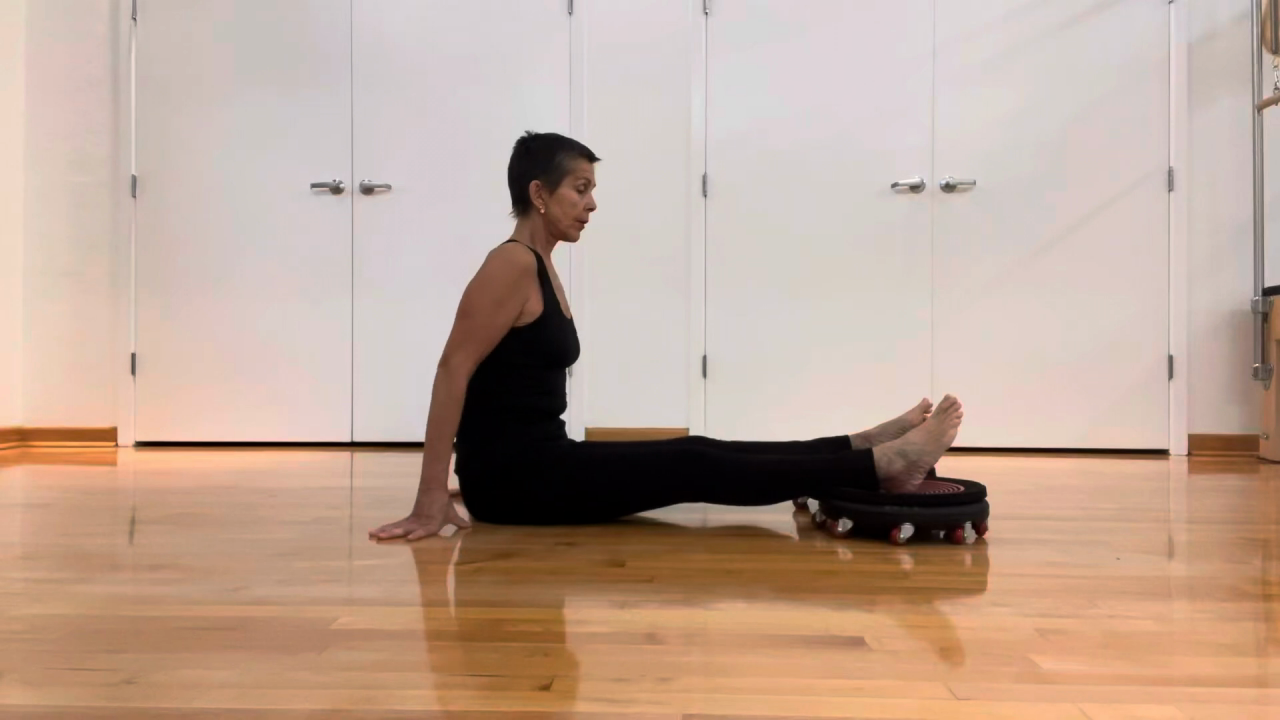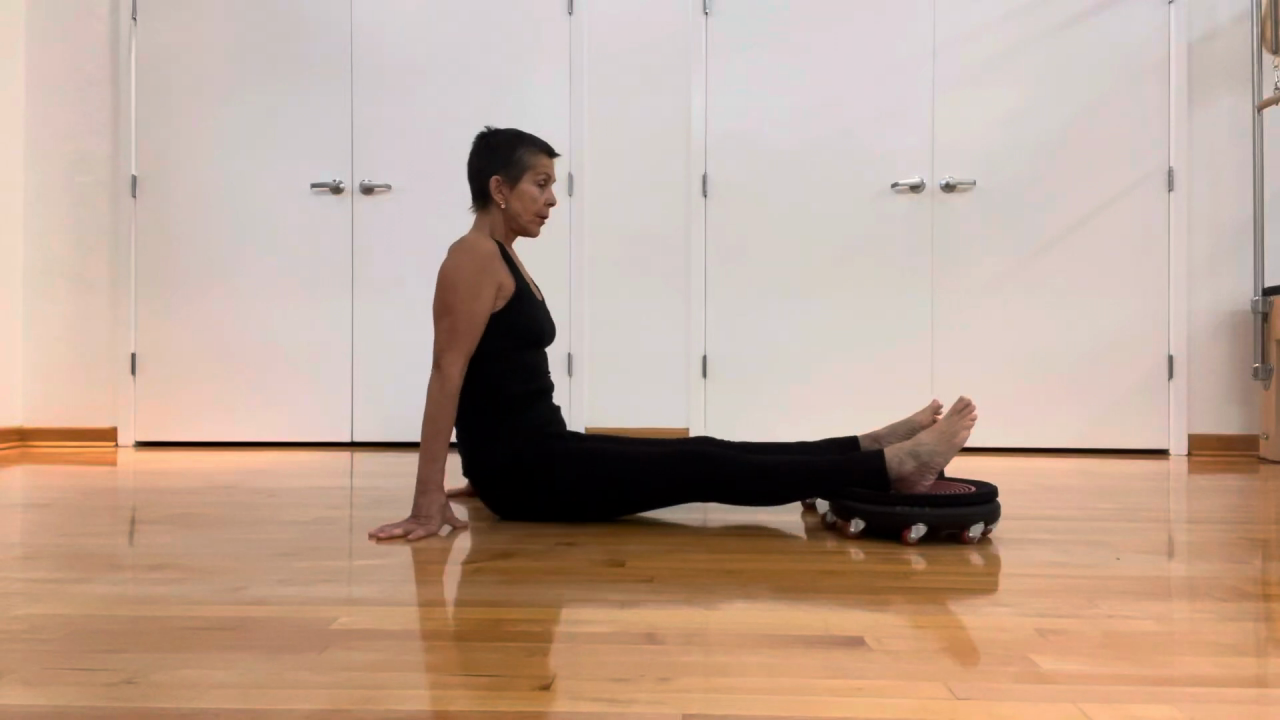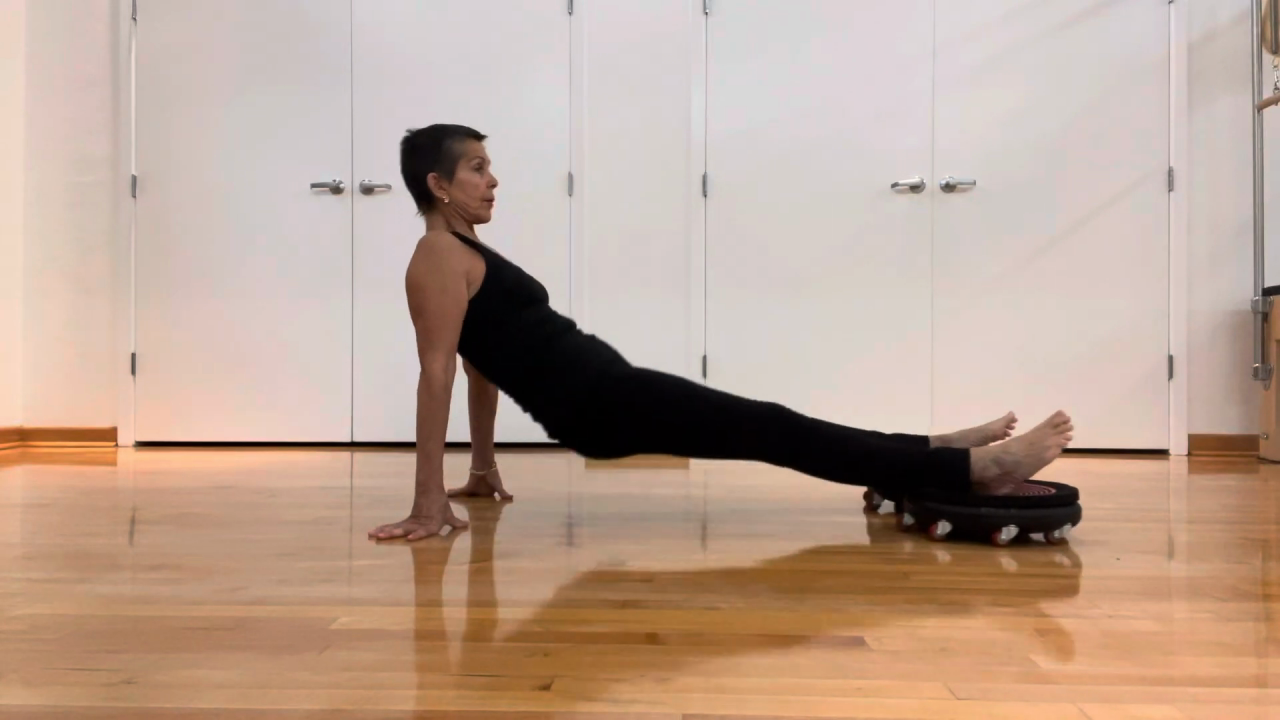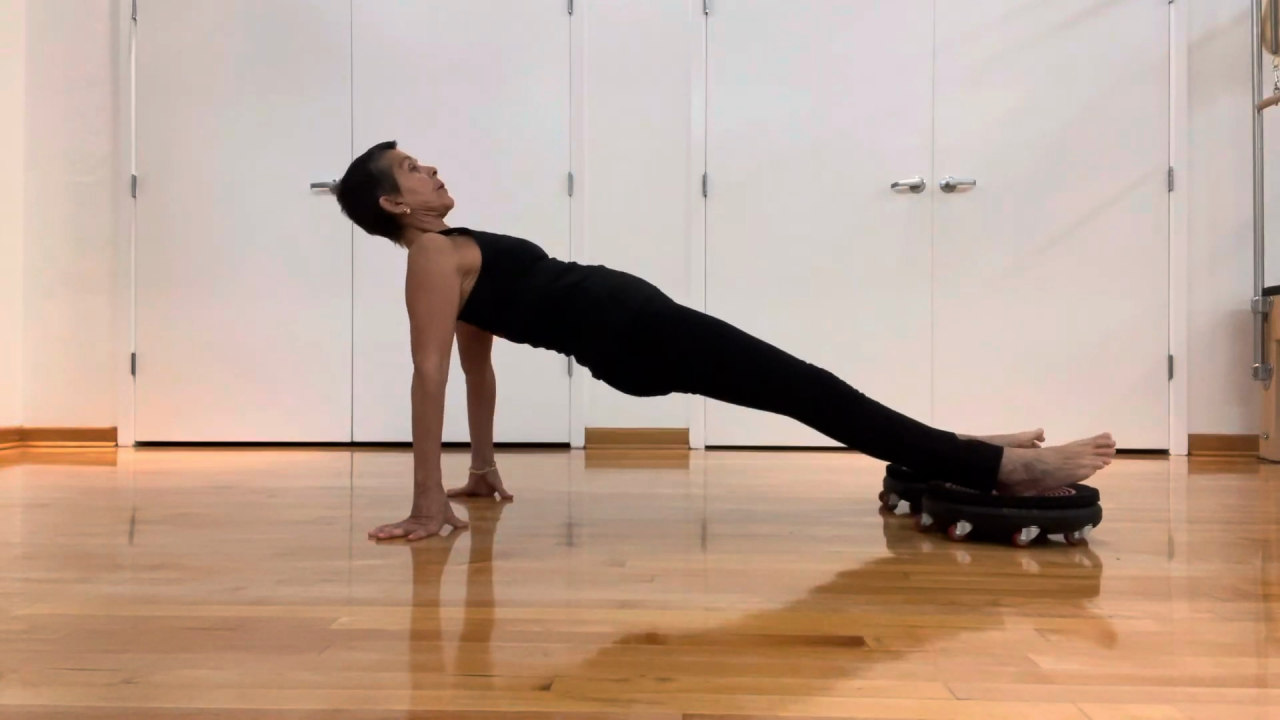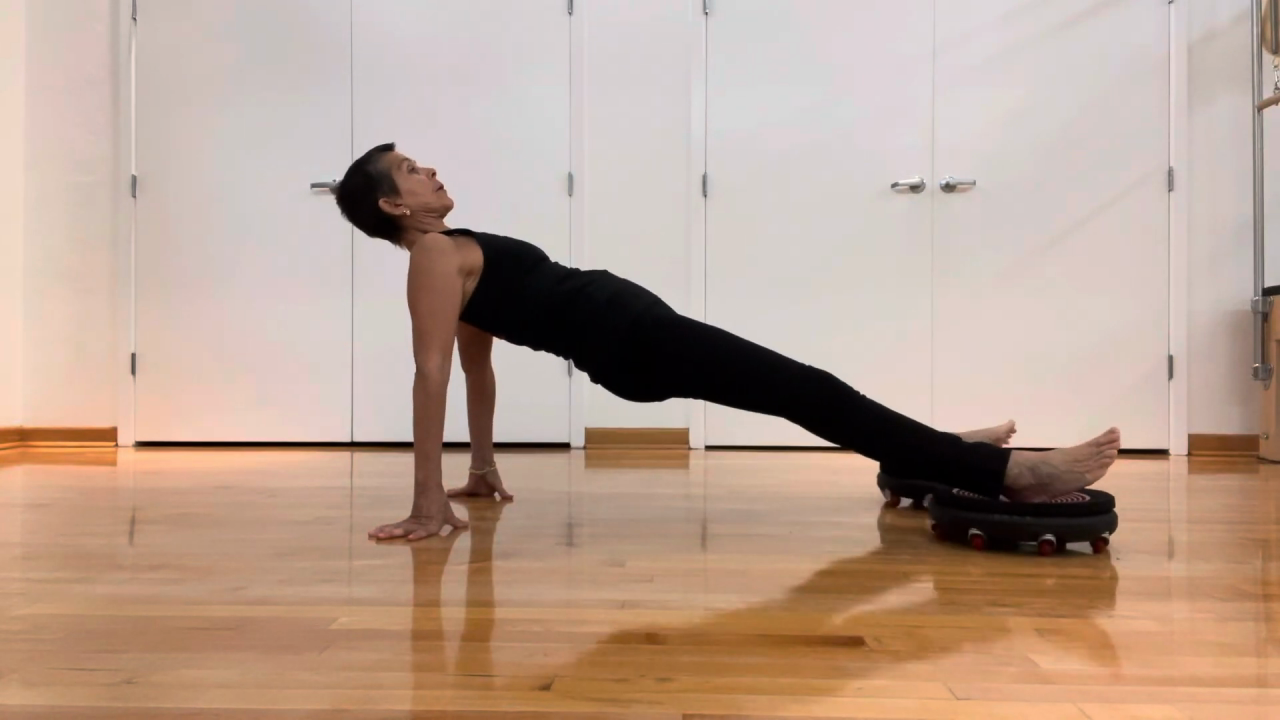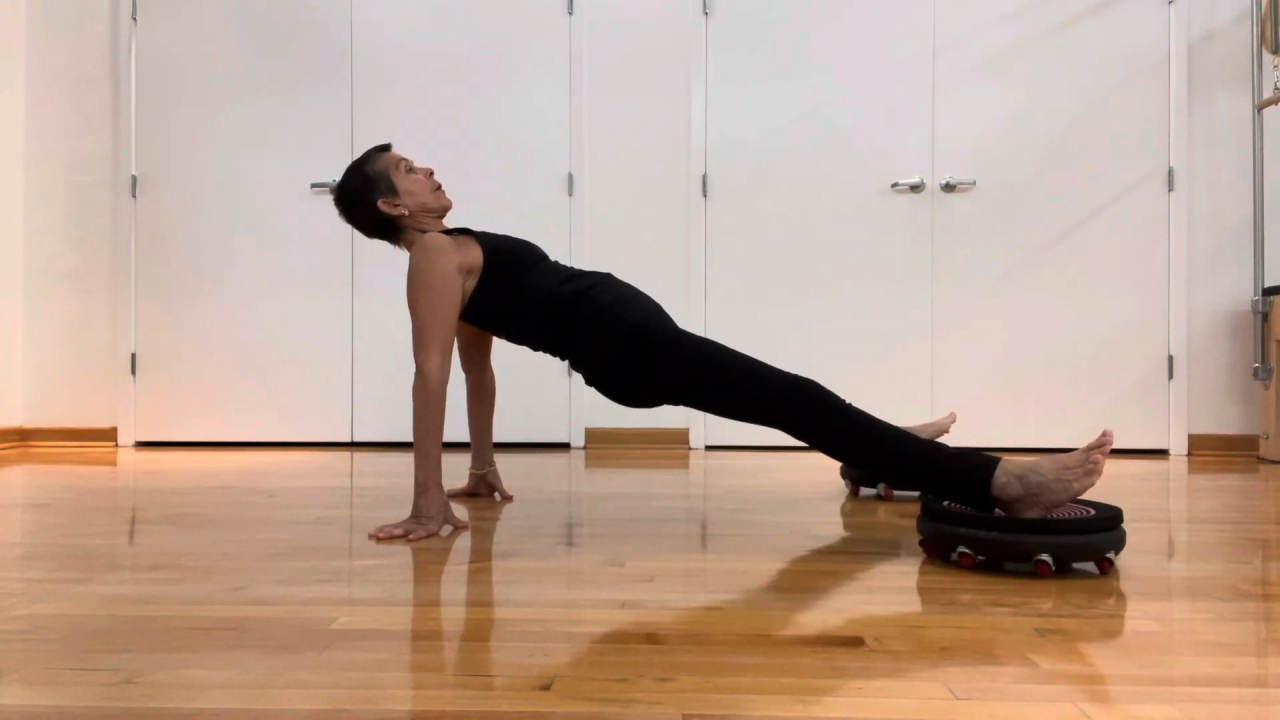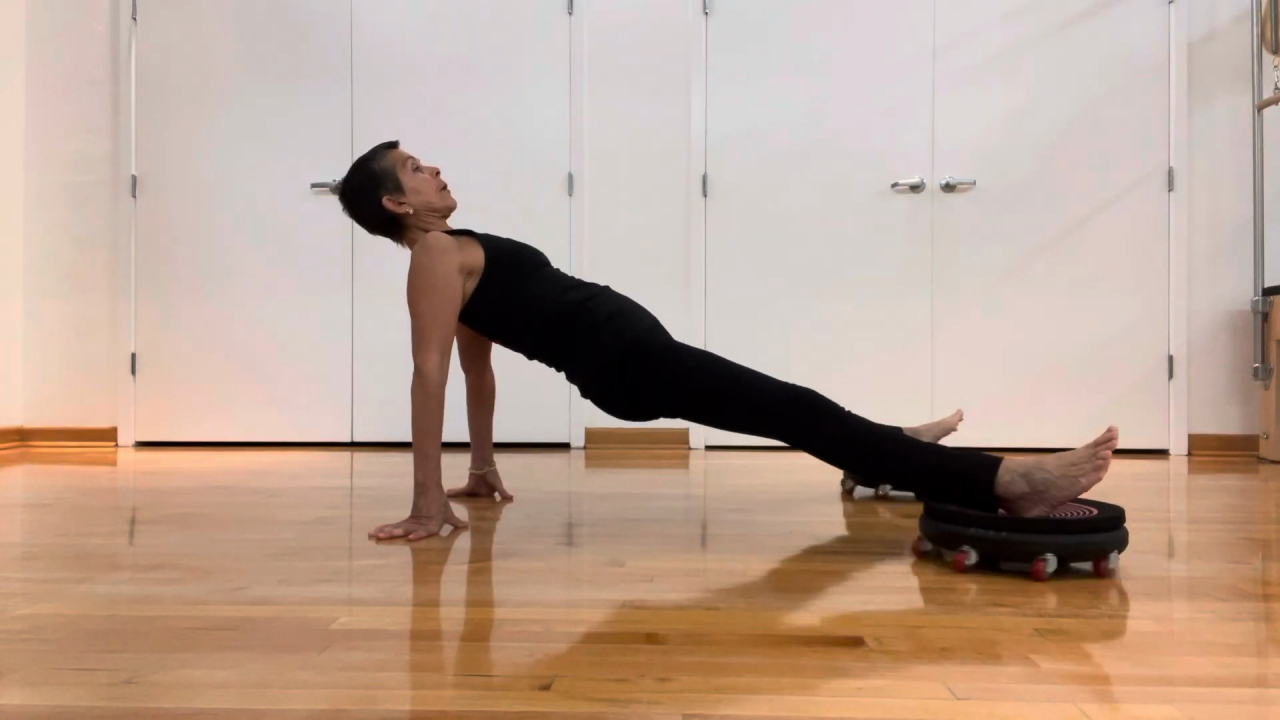
dt=0.5s
person 1, frame 1
left shoulder: (542, 267)
right shoulder: (512, 264)
right elbow: (453, 371)
right wrist: (432, 497)
left hip: (538, 460)
right hip: (507, 477)
left knee: (694, 455)
right knee: (690, 468)
left ankle: (862, 448)
right ankle: (881, 465)
person 1, frame 2
left shoulder: (504, 260)
right shoulder: (475, 256)
right elbow: (447, 373)
left wrist: (481, 474)
right wrist: (429, 500)
left hip: (541, 453)
right hip: (520, 468)
left knee: (702, 457)
right knee: (702, 470)
left ankle: (873, 448)
right ankle: (893, 465)
person 1, frame 3
left shoulder: (470, 251)
right shoulder: (439, 255)
left elbow: (482, 364)
right elbow: (436, 372)
left wrist: (484, 467)
right wrist: (429, 501)
left hip: (601, 389)
right hip: (590, 402)
left knee: (767, 428)
right knee: (768, 432)
left ankle: (939, 453)
right ankle: (974, 470)
person 1, frame 4
left shoulder: (458, 254)
right shoulder: (431, 255)
left elbow: (477, 363)
right elbow: (431, 372)
right wrist: (427, 502)
left hip: (637, 319)
right hip: (633, 336)
left knee: (805, 390)
right knee: (810, 395)
left ankle: (978, 455)
right ankle: (1005, 469)
person 1, frame 5
left shoulder: (459, 256)
right shoulder: (434, 258)
left elbow: (477, 366)
right elbow: (433, 374)
right wrist: (428, 502)
left hip: (635, 325)
right hip: (629, 342)
left knee: (801, 390)
right knee: (806, 395)
left ankle: (953, 455)
right ankle: (1010, 474)
person 1, frame 6
left shoulder: (458, 255)
right shoulder: (434, 258)
left elbow: (476, 364)
right elbow: (432, 373)
right wrist: (427, 501)
left hip: (634, 331)
right hip: (627, 347)
left knee: (791, 400)
right knee: (798, 405)
left ankle: (888, 445)
right ankle: (1004, 482)
person 1, frame 7
left shoulder: (457, 255)
right shoulder: (435, 255)
left elbow: (477, 365)
right elbow: (430, 373)
right wrist: (428, 500)
left hip: (630, 345)
right hip: (623, 361)
left knee: (790, 410)
right knee: (797, 413)
left ankle: (894, 444)
right ankle: (1006, 481)
